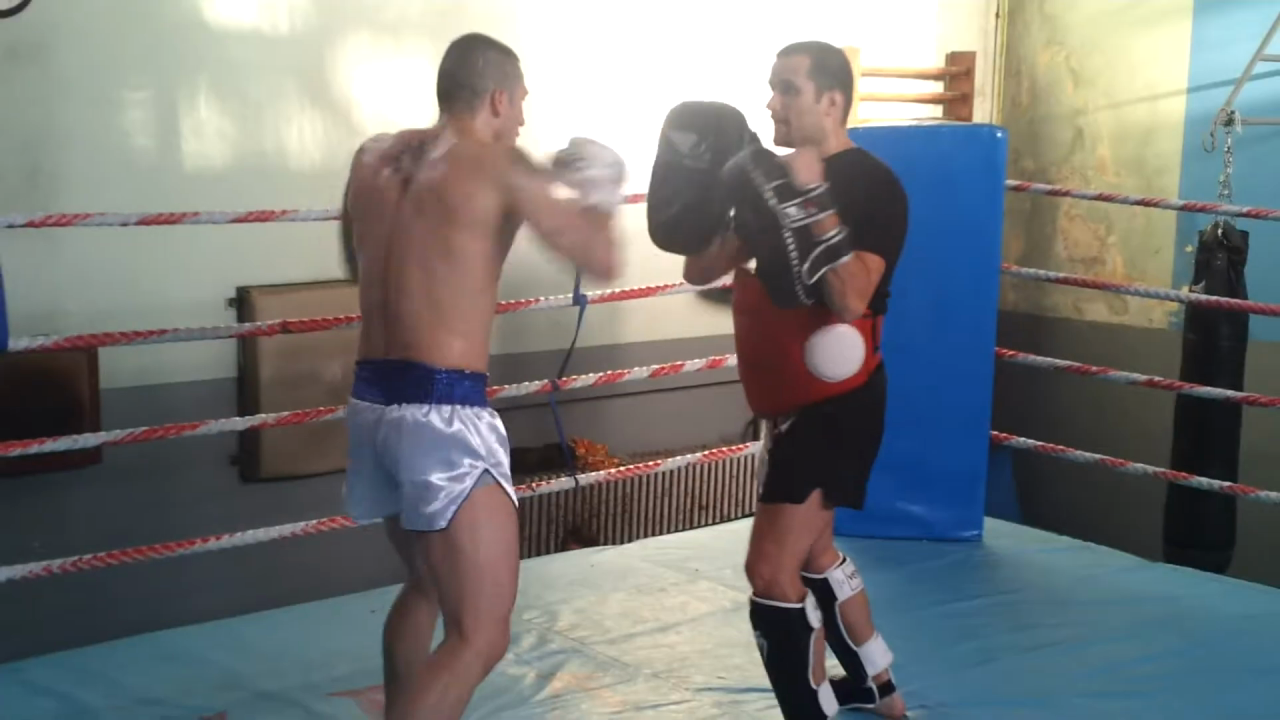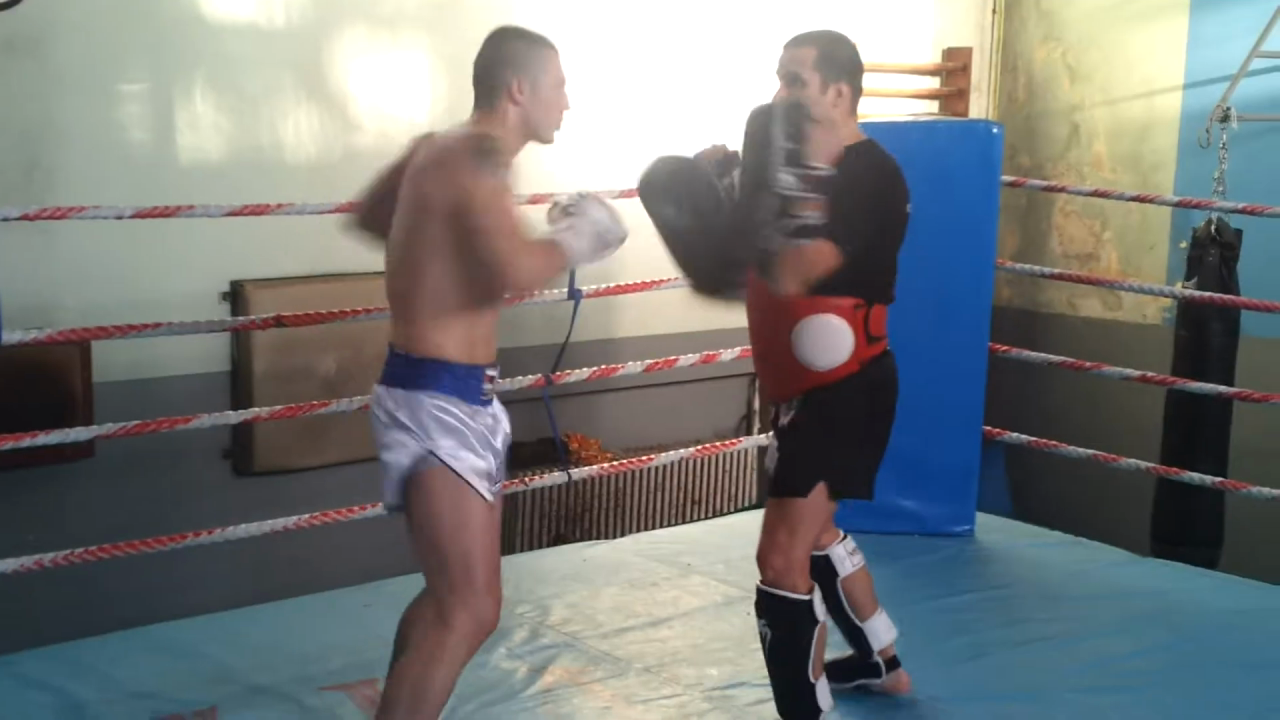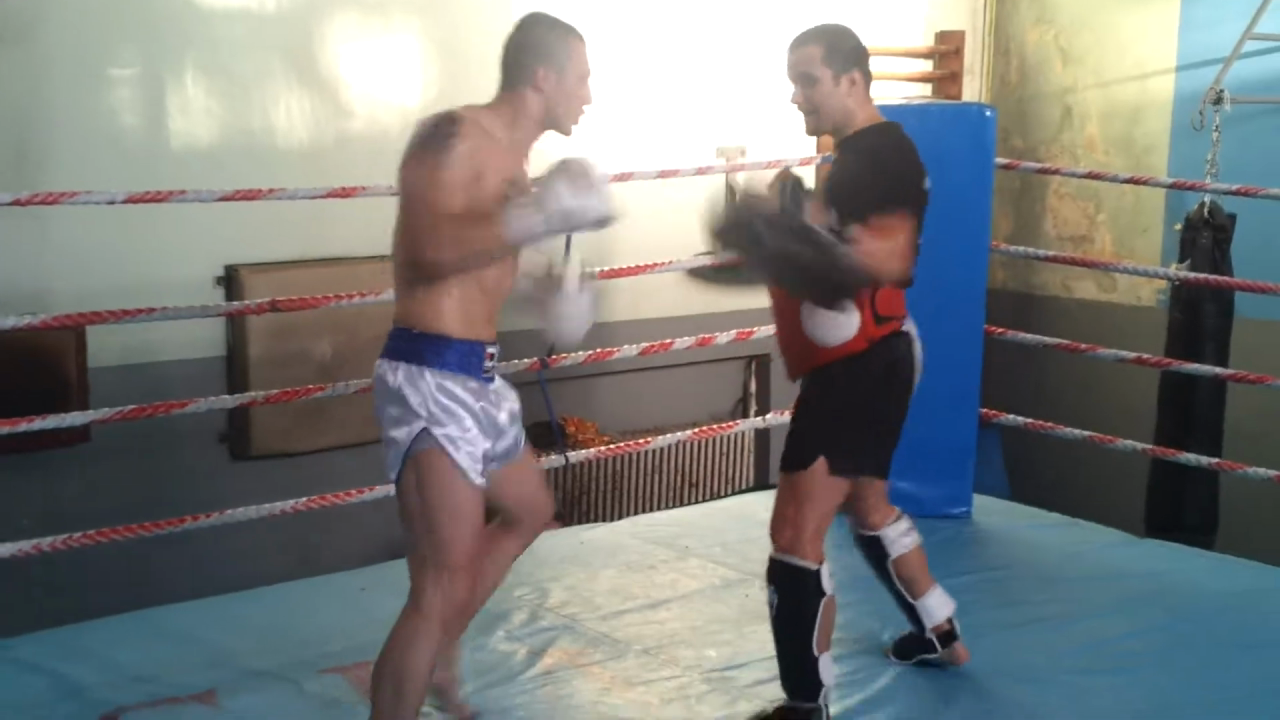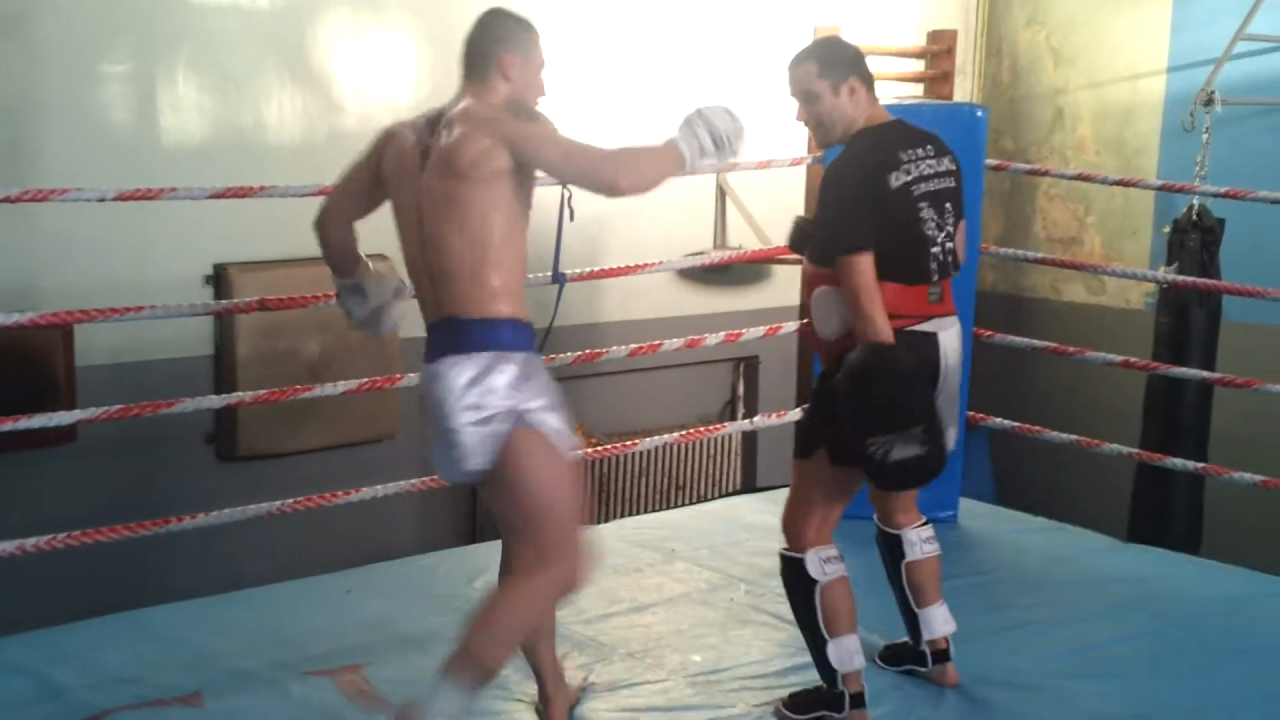
dt=0.2s
person 1, frame 1
left shoulder: (372, 157)
right shoulder: (496, 165)
right elbow: (599, 257)
right wrist: (594, 183)
left hip: (375, 402)
right hip: (444, 413)
left knee: (429, 586)
right knee: (482, 634)
person 1, frame 2
left shoulder: (437, 152)
right shoulder: (474, 156)
left elbow: (368, 220)
right elbow: (516, 276)
right wrist: (581, 237)
left hip: (467, 399)
right hip: (430, 401)
left knee: (452, 593)
right knee: (468, 615)
person 1, frame 3
left shoulder: (511, 155)
right shoulder: (450, 134)
right elbow: (432, 247)
right wrist: (540, 212)
left hip: (471, 374)
right hip: (427, 378)
left knee: (529, 511)
right knee: (444, 591)
person 1, frame 4
left shoulder: (400, 139)
right shoulder: (502, 125)
left elbow: (331, 221)
right elbow: (612, 175)
left wrist: (359, 290)
right wrist: (696, 141)
left hip: (452, 364)
right hip: (493, 368)
left knee: (530, 540)
right knee: (552, 565)
person 2, frame 1
left shoulder: (872, 185)
right shoulder: (772, 175)
left elbow: (848, 299)
right elbow: (699, 265)
left wrist: (808, 199)
right wrist: (688, 171)
left hip: (837, 405)
right hip: (795, 402)
left knee: (772, 571)
right knee: (812, 550)
person 2, frame 2
left shoulder: (867, 178)
right shoulder: (814, 171)
left elbow: (789, 277)
right elbow: (730, 269)
left wrist: (800, 176)
right wrist: (711, 185)
left hip: (843, 392)
right hip: (820, 390)
left knee: (783, 560)
right knee: (816, 535)
right ankle: (880, 661)
person 2, frame 3
left shoulder: (876, 157)
right shoulder: (862, 154)
left elbow: (889, 257)
right elbow: (826, 253)
left wrist: (804, 230)
right wrist: (785, 223)
left hip: (857, 368)
right hip: (860, 363)
left knee: (794, 537)
right knee: (868, 503)
right ankle: (941, 633)
person 2, frame 4
left shoulder: (851, 172)
right shoulder: (933, 149)
left elbow: (858, 289)
left wrist: (887, 379)
left hip: (881, 360)
right hip: (939, 346)
left knee: (807, 525)
right knee: (899, 503)
right ankle: (934, 649)
